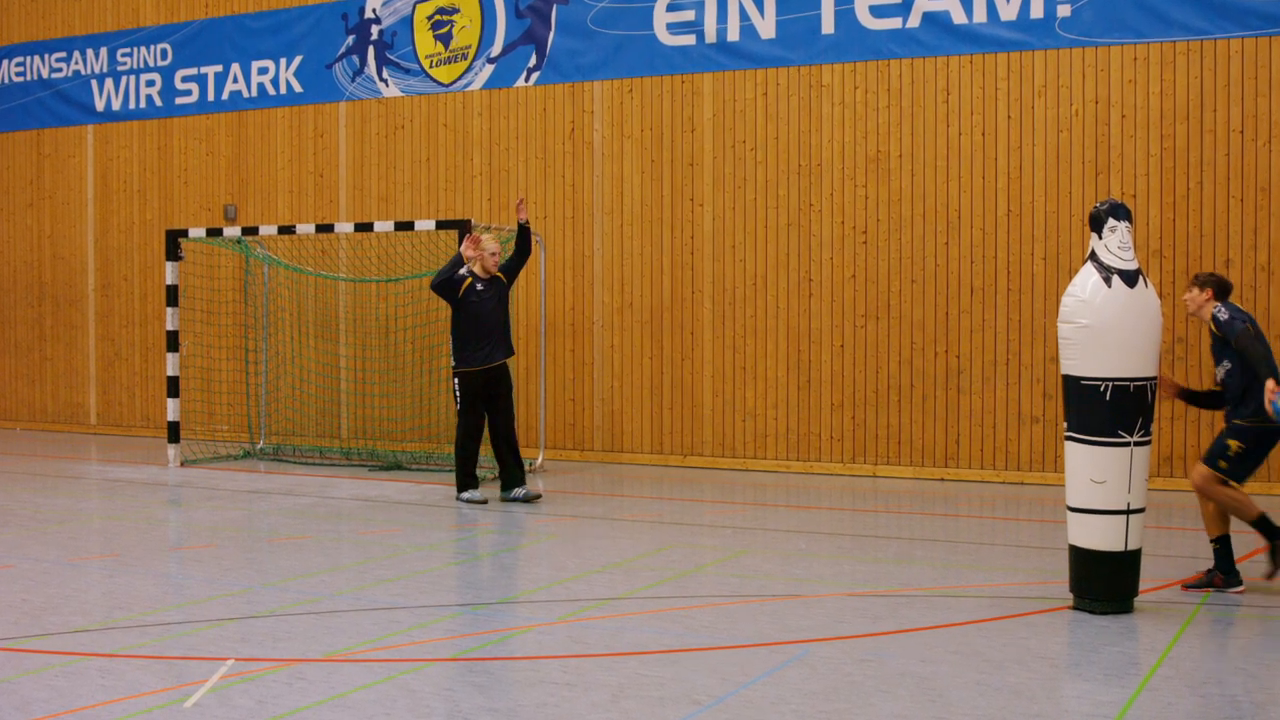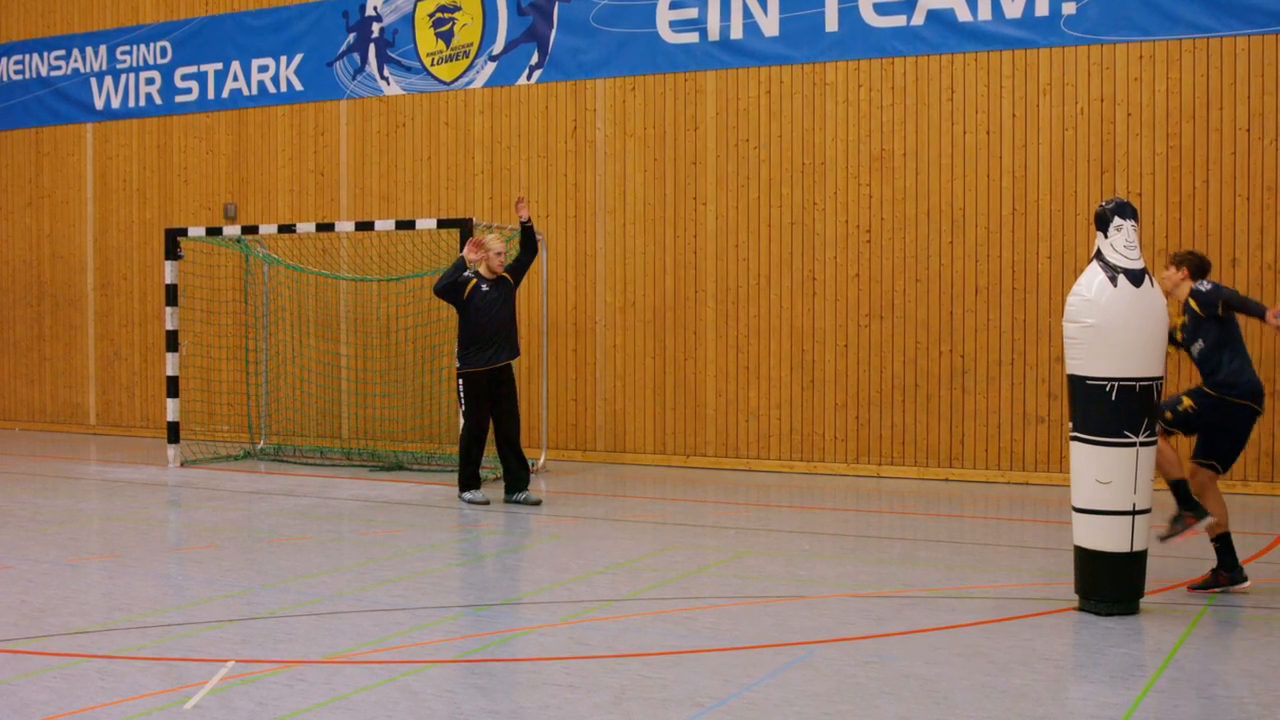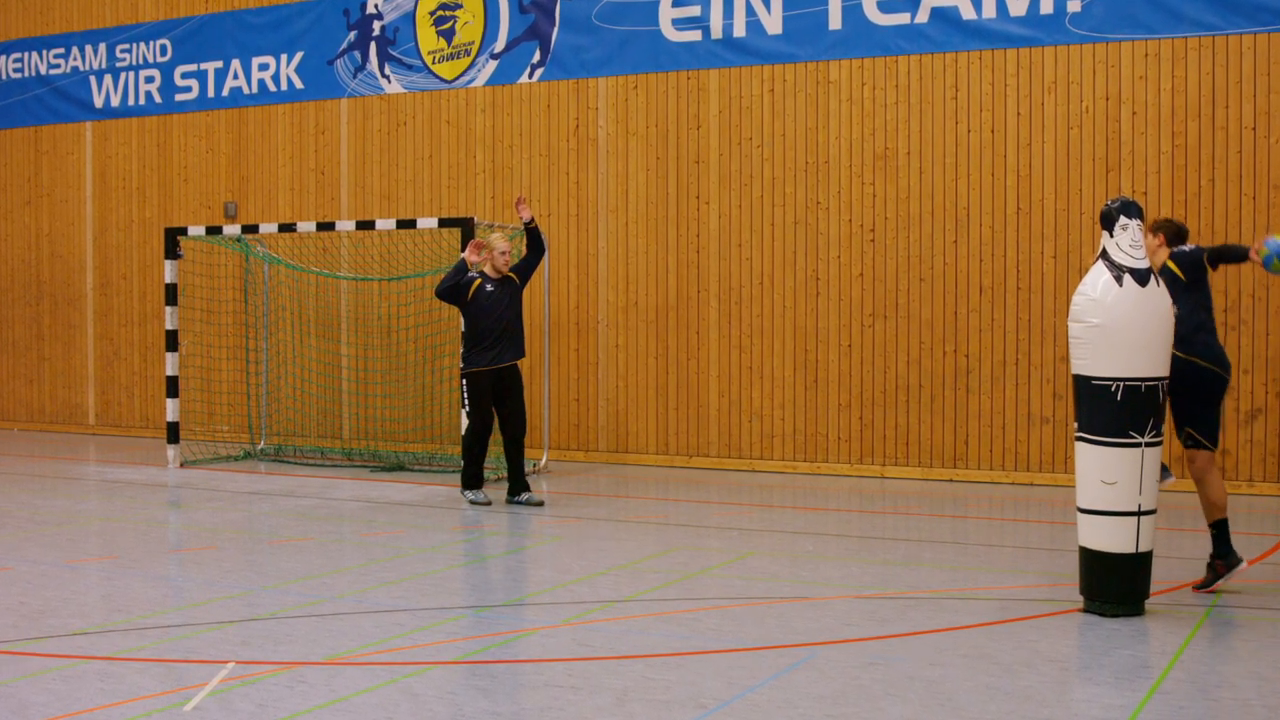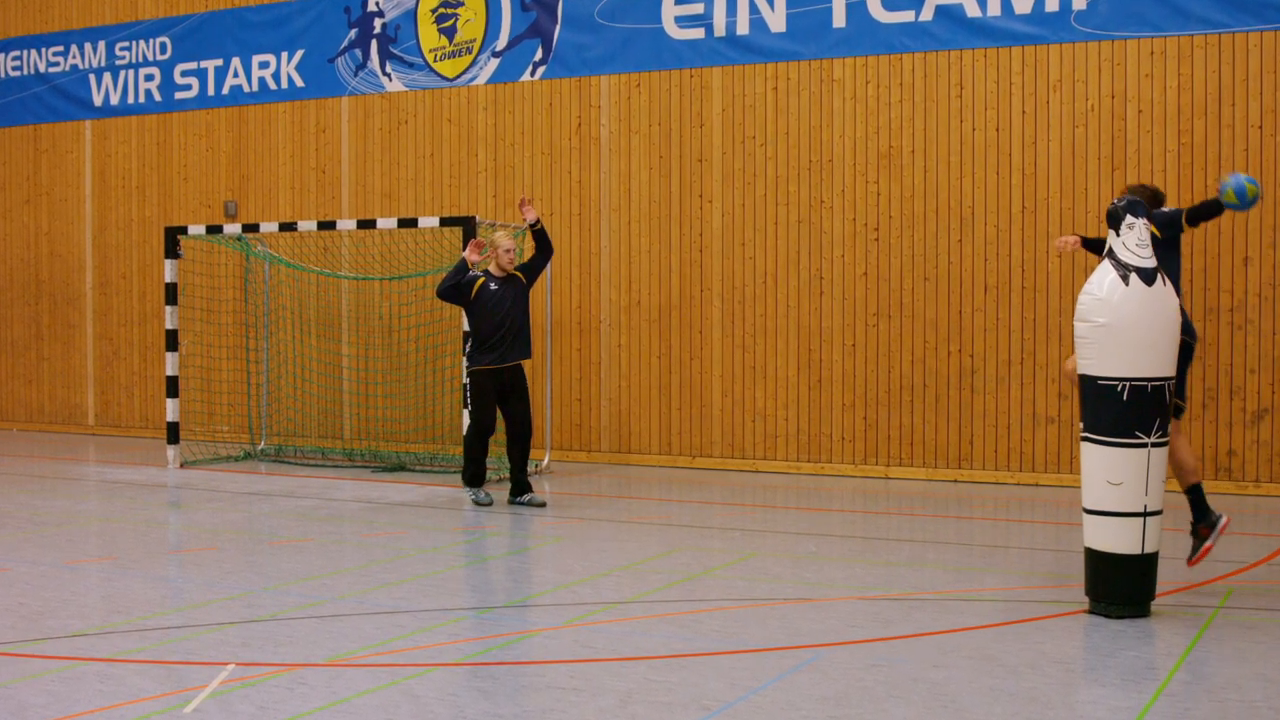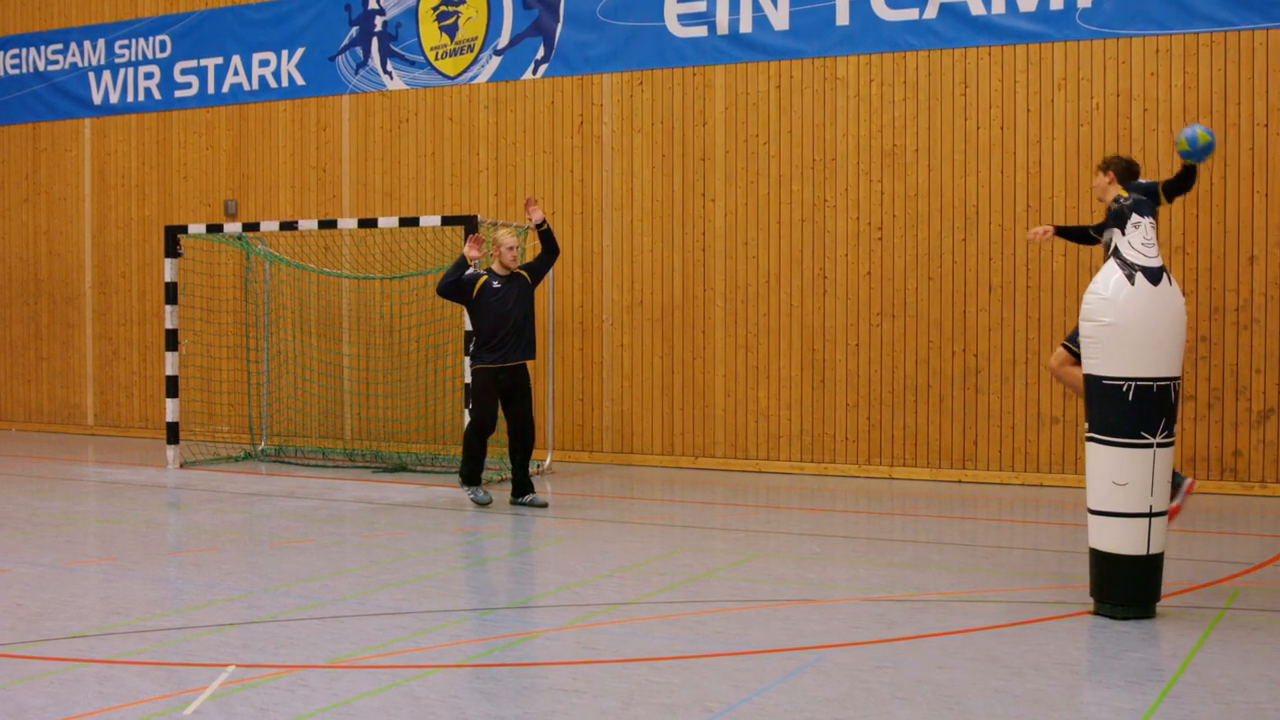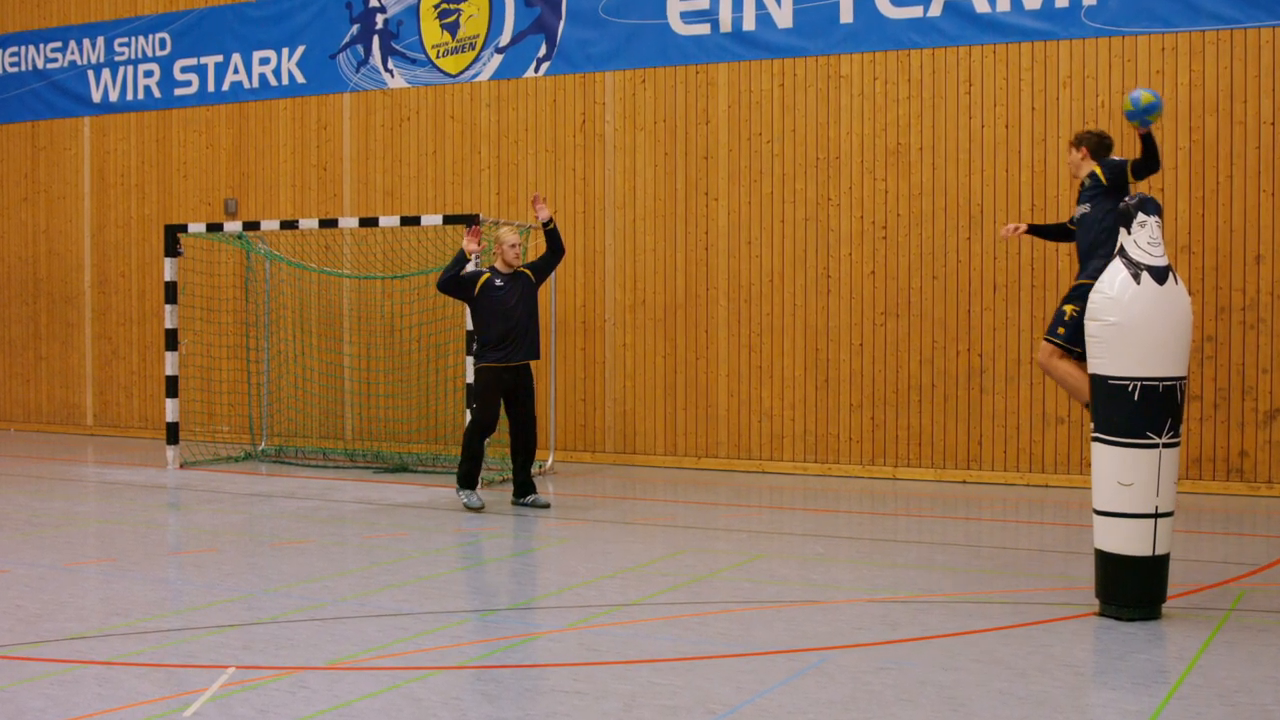
dt=0.5s
person 1, frame 1
left shoulder: (1224, 314)
right shoulder: (1219, 329)
left elbow: (1250, 343)
right elbow: (1219, 398)
right wrist: (1178, 390)
right hip: (1247, 415)
left knee: (1204, 479)
right knee: (1205, 482)
right ankle: (1225, 571)
person 1, frame 2
left shoulder: (1201, 292)
right shoulder: (1185, 322)
left elbow: (1233, 300)
left hip: (1229, 392)
right hip: (1238, 399)
right knee: (1200, 477)
left ankle: (1190, 508)
right ankle: (1229, 569)
person 1, frame 3
left shoulder: (1182, 259)
right shoulder: (1163, 275)
left elbow: (1222, 252)
left wrist: (1249, 252)
left hip: (1195, 364)
right hip: (1204, 370)
right knee: (1201, 463)
right ankle: (1223, 555)
person 1, frame 4
left shoulder: (1158, 222)
left elbow: (1197, 214)
left wrist: (1223, 201)
right wrist: (1082, 241)
right hip: (1174, 339)
left knee: (1076, 368)
right knee: (1172, 431)
right ankle: (1203, 518)
person 1, frame 5
left shoulder: (1134, 193)
right shoulder: (1114, 216)
left elbow: (1180, 186)
right elbow: (1093, 235)
left wrist: (1189, 165)
right wrist: (1055, 230)
left knee: (1062, 363)
right ankle: (1170, 480)
person 1, frame 6
left shoulder: (1105, 170)
right shoulder: (1087, 188)
left elbow: (1148, 167)
right elbow: (1070, 231)
left wrist: (1145, 133)
right wrist: (1029, 228)
left hip: (1098, 283)
right hip: (1095, 283)
left knee: (1049, 355)
right knee: (1082, 372)
person 2, frame 1
left shoulder: (501, 279)
right shoulder: (462, 283)
left elbow: (523, 254)
right elbow: (436, 284)
left wrist: (522, 223)
right wrist: (461, 257)
left hip: (498, 367)
right hip: (468, 369)
left knee: (505, 427)
right knee: (470, 429)
left ankle: (513, 485)
right ankle: (466, 487)
person 2, frame 2
left shoulder: (508, 280)
right shoulder: (467, 284)
left elbow: (529, 253)
right elbow: (440, 288)
left wrist: (525, 222)
right wrist: (464, 260)
left hip: (502, 369)
right hip: (472, 370)
left knee: (510, 429)
right knee: (475, 429)
left ankle: (516, 487)
right ankle: (468, 487)
person 2, frame 3
left shoulder: (514, 280)
right shoulder: (471, 284)
left elbow: (537, 252)
right elbow: (442, 291)
left wrist: (529, 222)
right wrist: (465, 262)
left hip: (508, 369)
right hip: (477, 370)
left knee: (516, 429)
right knee: (480, 427)
left ankle: (518, 489)
right ankle: (471, 485)
person 2, frame 4
left shoulder: (520, 279)
right shoulder: (475, 283)
left elbow: (545, 252)
right elbow: (443, 291)
left wrist: (534, 223)
right wrist: (466, 261)
left hip: (513, 368)
right hip: (482, 369)
left knee: (521, 428)
right knee: (482, 426)
left ankle: (520, 490)
right ankle: (473, 482)
person 2, frame 5
left shoulder: (525, 278)
right shoulder: (478, 281)
left elbow: (551, 253)
right elbow: (444, 289)
left wrist: (540, 223)
right wrist: (466, 259)
left hip: (517, 367)
right hip: (486, 367)
left knee: (523, 429)
right knee: (483, 423)
left ankle: (522, 490)
right ankle: (470, 480)
person 2, frame 6
left shoulder: (528, 277)
right shoulder: (480, 279)
left elbow: (557, 253)
right elbow: (444, 284)
left wrist: (547, 222)
right wrist: (465, 253)
left hip: (521, 367)
right hip: (489, 366)
left knee: (525, 429)
right knee: (483, 422)
left ankle: (523, 490)
right ankle: (466, 484)
